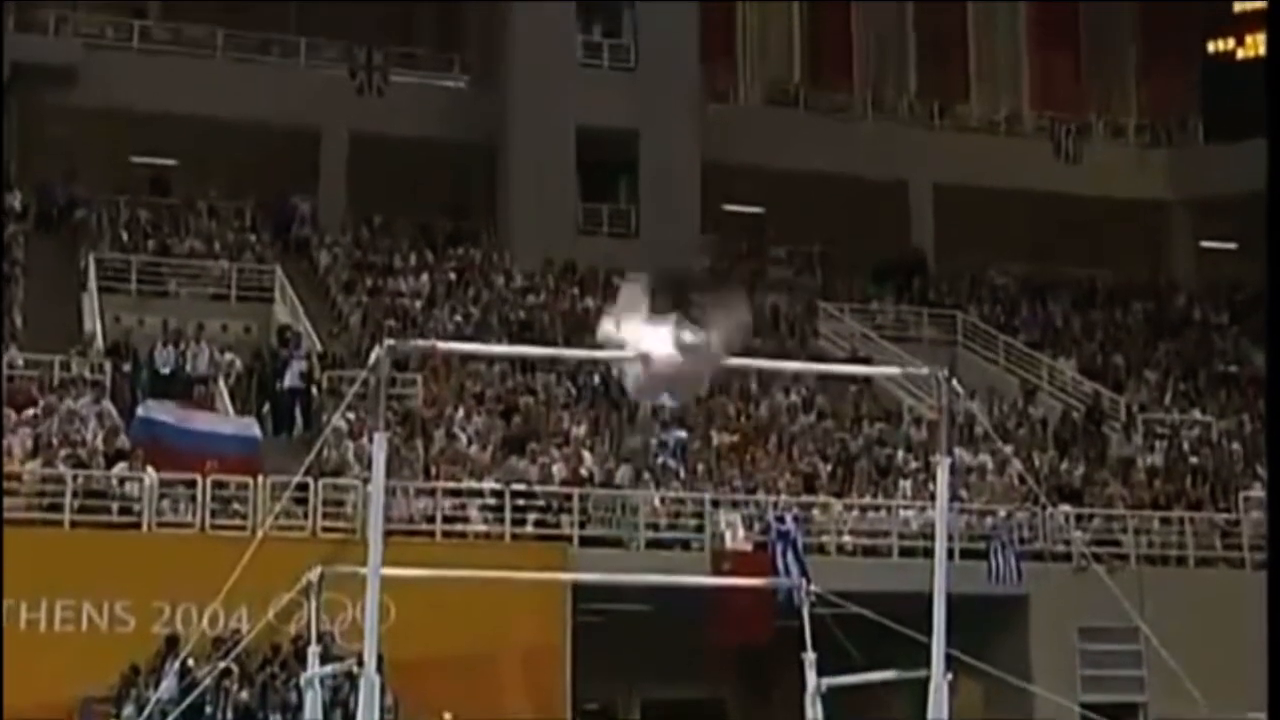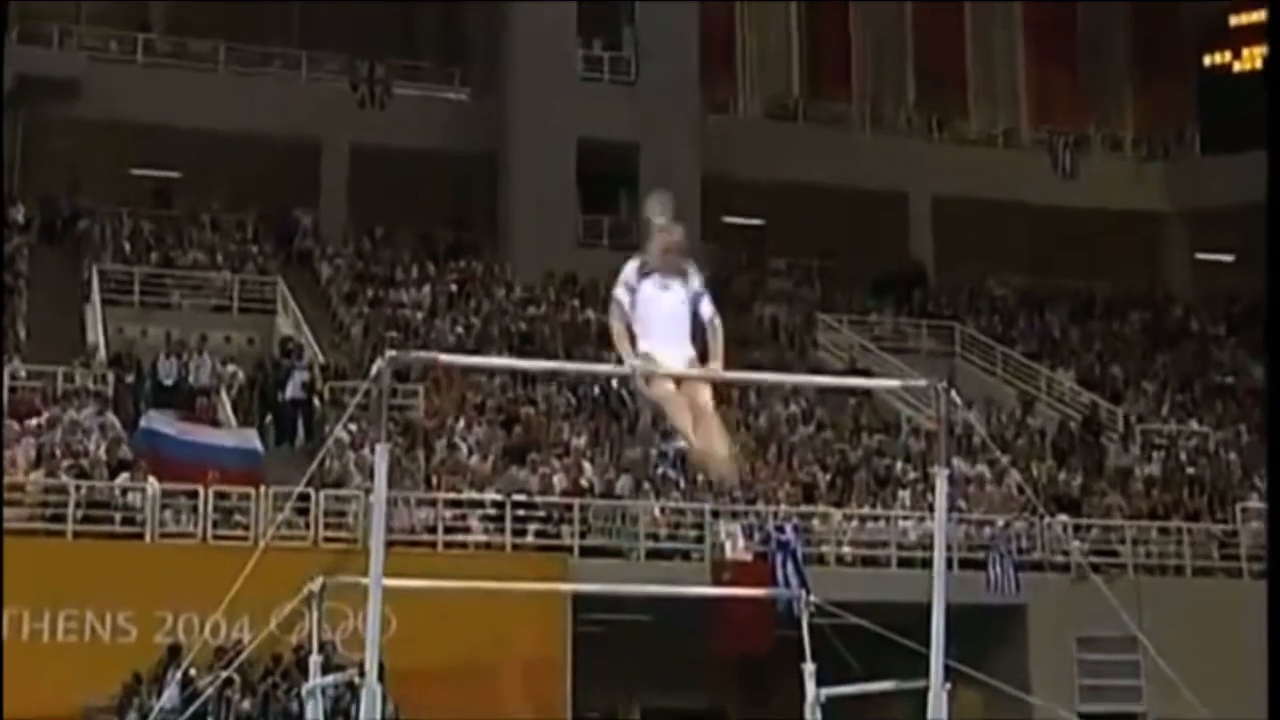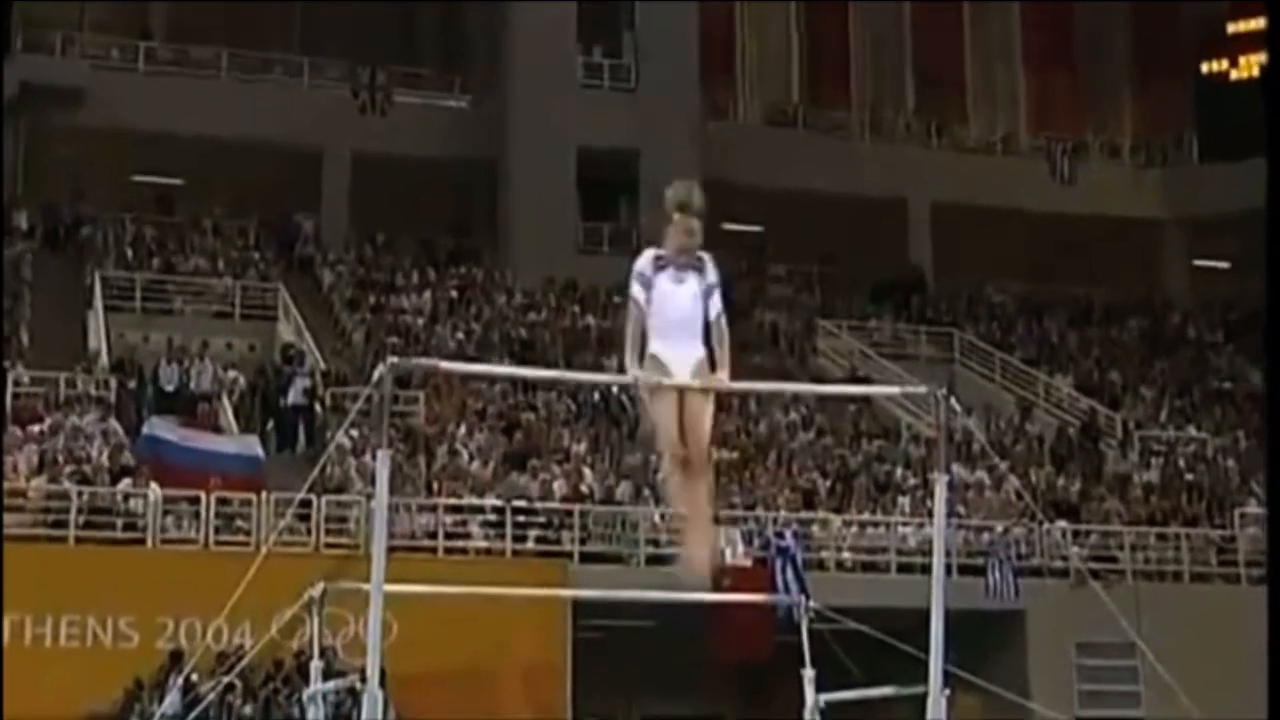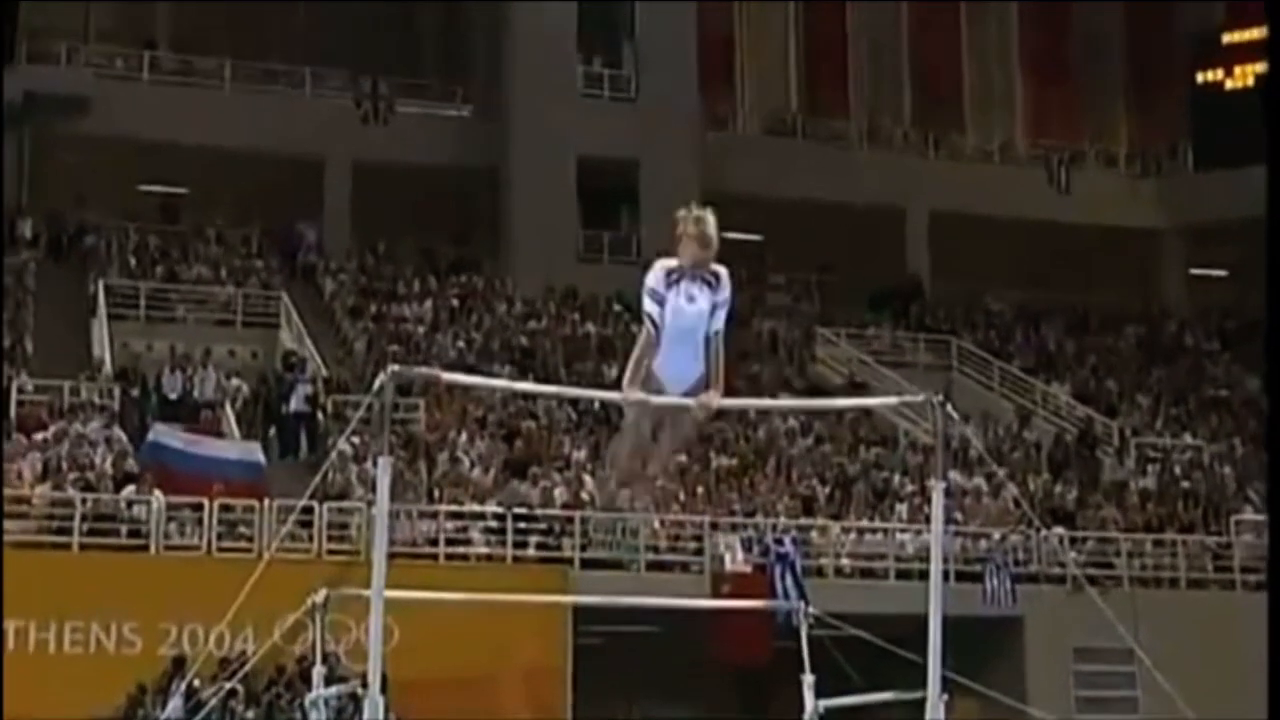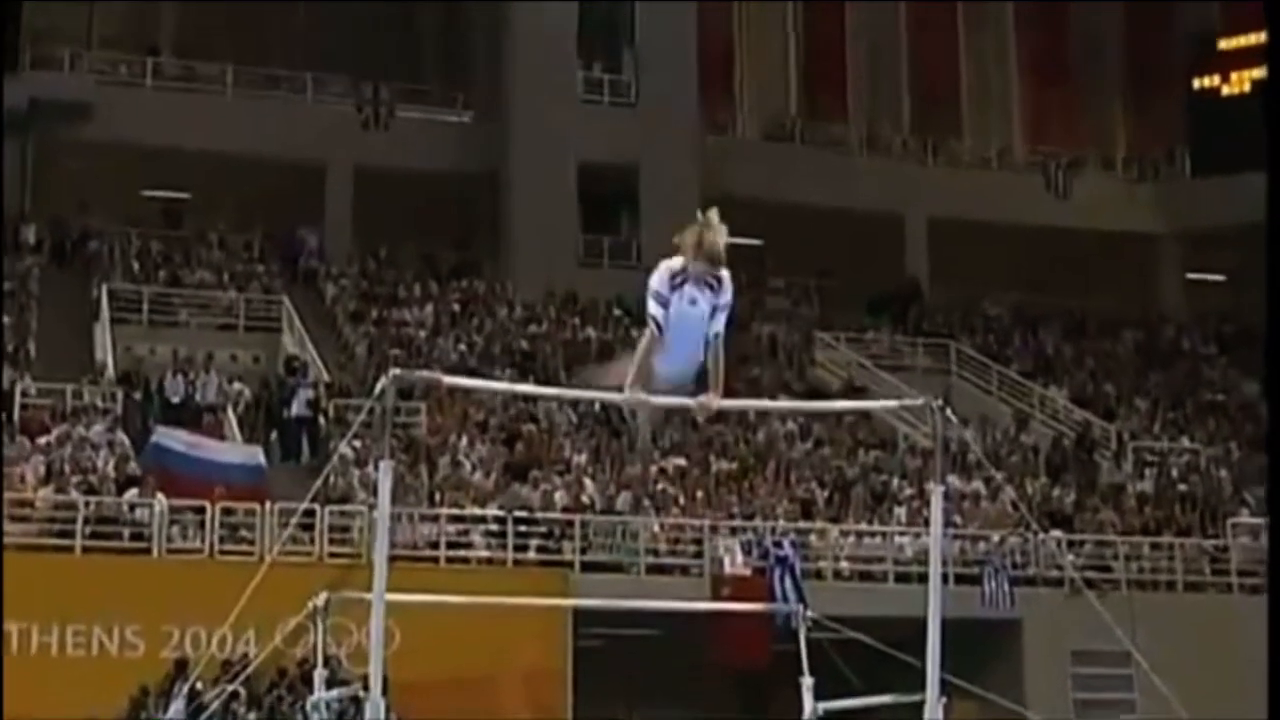
dt=0.1s
person 1, frame 1
left shoulder: (668, 324)
right shoulder: (617, 321)
left elbow: (692, 339)
right elbow: (606, 334)
left hip: (677, 384)
right hip: (646, 377)
person 1, frame 2
left shoulder: (691, 278)
right shoulder: (633, 272)
left elbow: (712, 322)
right elbow: (617, 320)
left wrist: (716, 362)
right wrist: (629, 359)
left hip: (687, 361)
right hip: (652, 361)
left knee: (704, 409)
right knee: (674, 401)
person 1, frame 3
left shoulder: (705, 268)
right shoulder: (649, 263)
left elbow: (717, 319)
right elbow: (636, 315)
left wrist: (721, 370)
right wrist: (633, 366)
left hip: (696, 365)
right hip: (661, 364)
left knee: (699, 457)
right knee: (673, 454)
left ankle: (700, 548)
right ankle: (694, 542)
person 1, frame 4
left shoulder: (719, 280)
right shoulder: (662, 274)
left elbow: (715, 338)
right elbow: (649, 333)
left wrist: (715, 390)
right wrist: (630, 384)
left hip: (693, 384)
right hip: (658, 378)
left knee: (669, 446)
right knee: (635, 442)
person 1, frame 5
left shoulder: (722, 284)
right shoulder: (667, 274)
left elbow: (716, 340)
right elbow: (652, 332)
left wrist: (714, 391)
right wrist: (632, 385)
